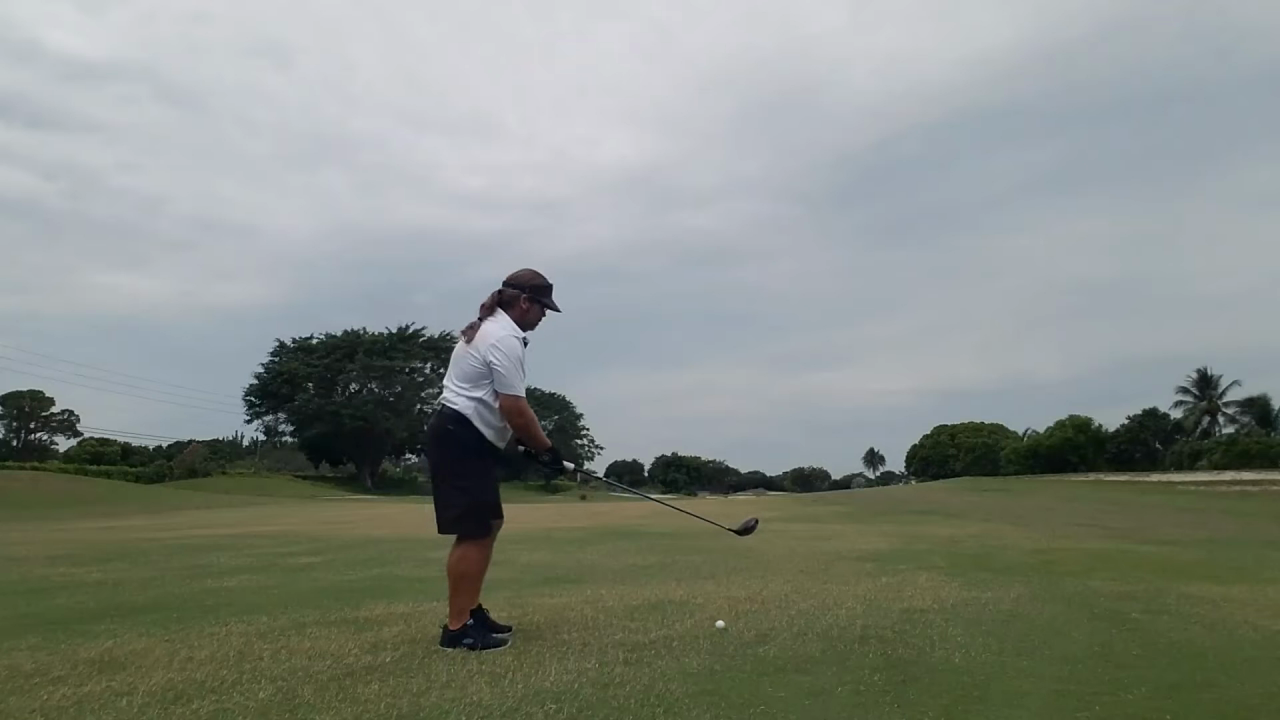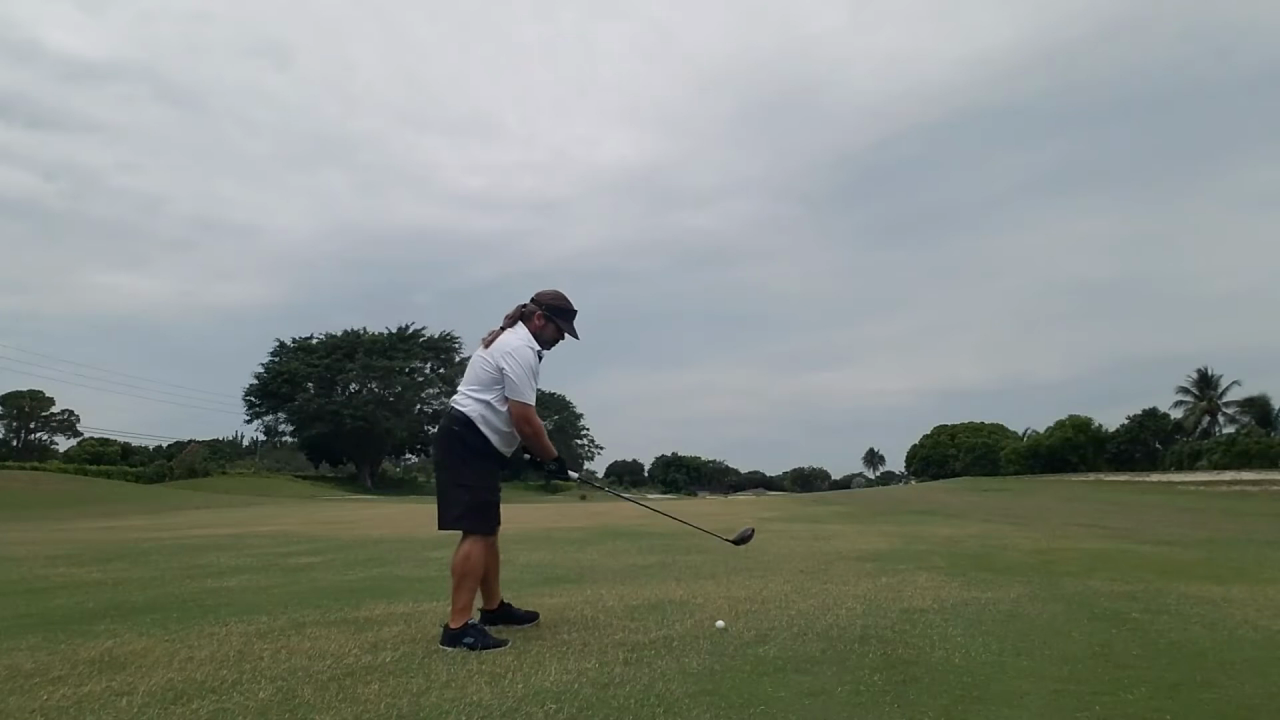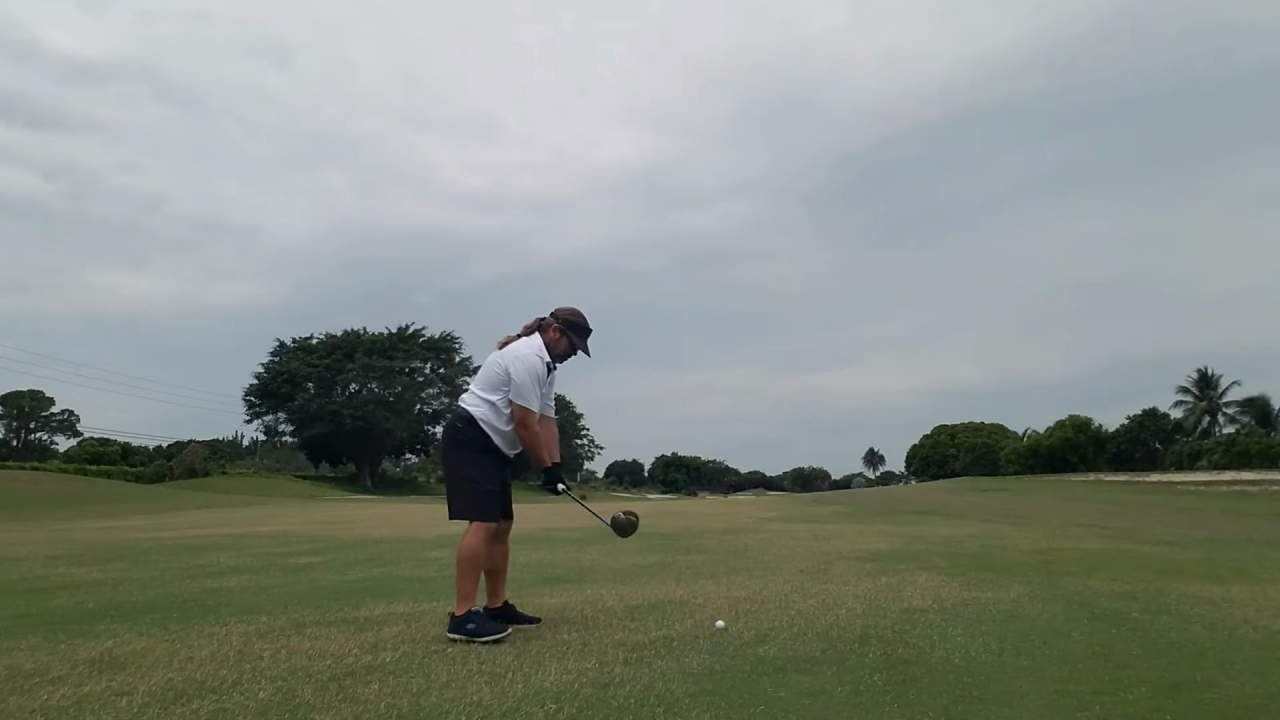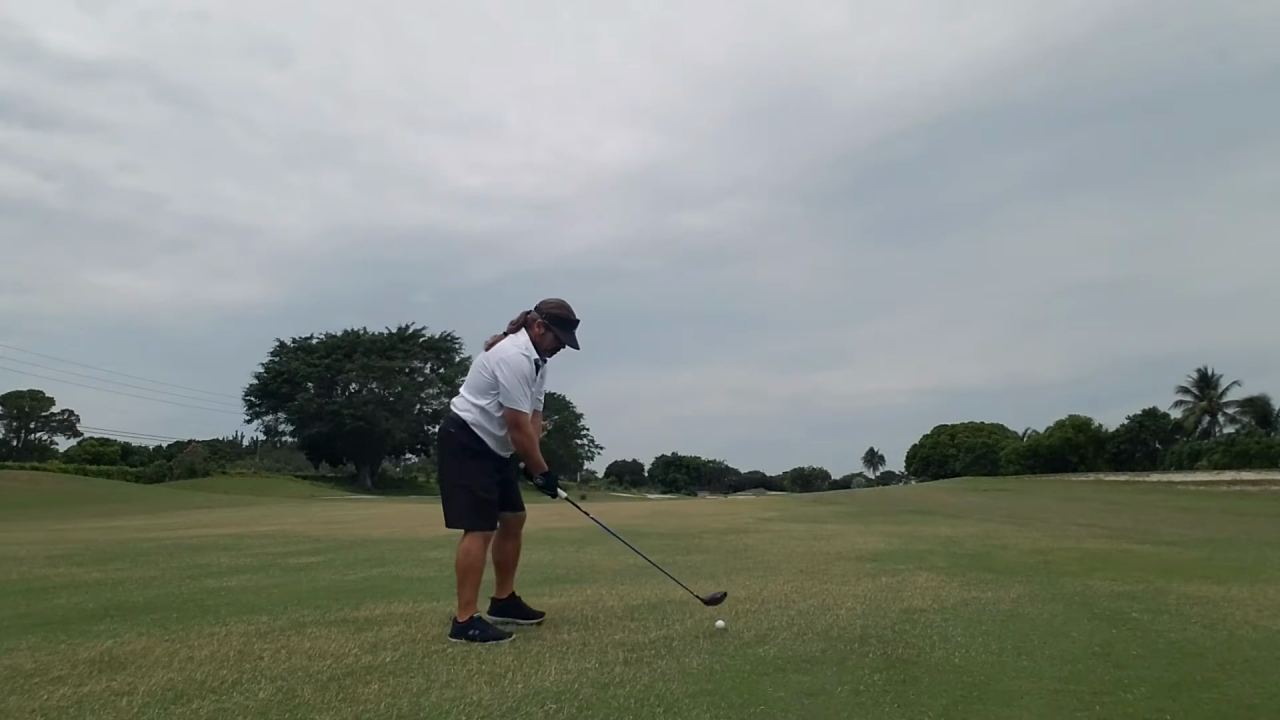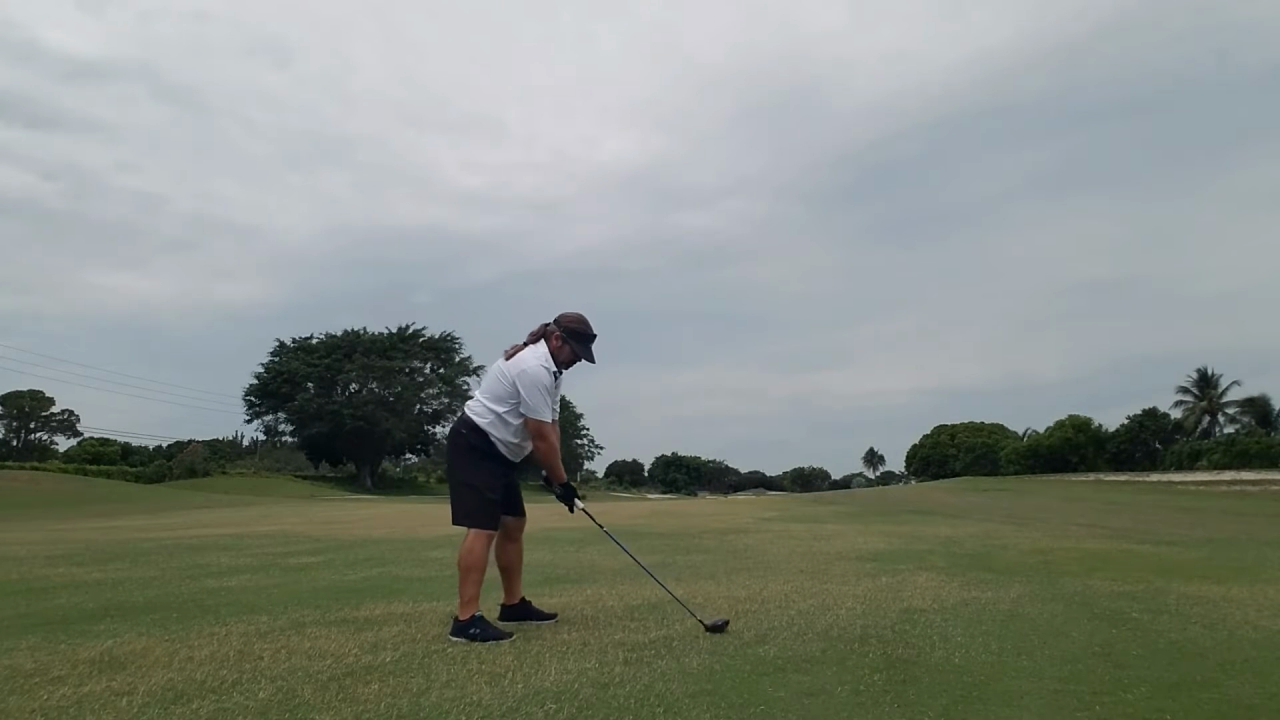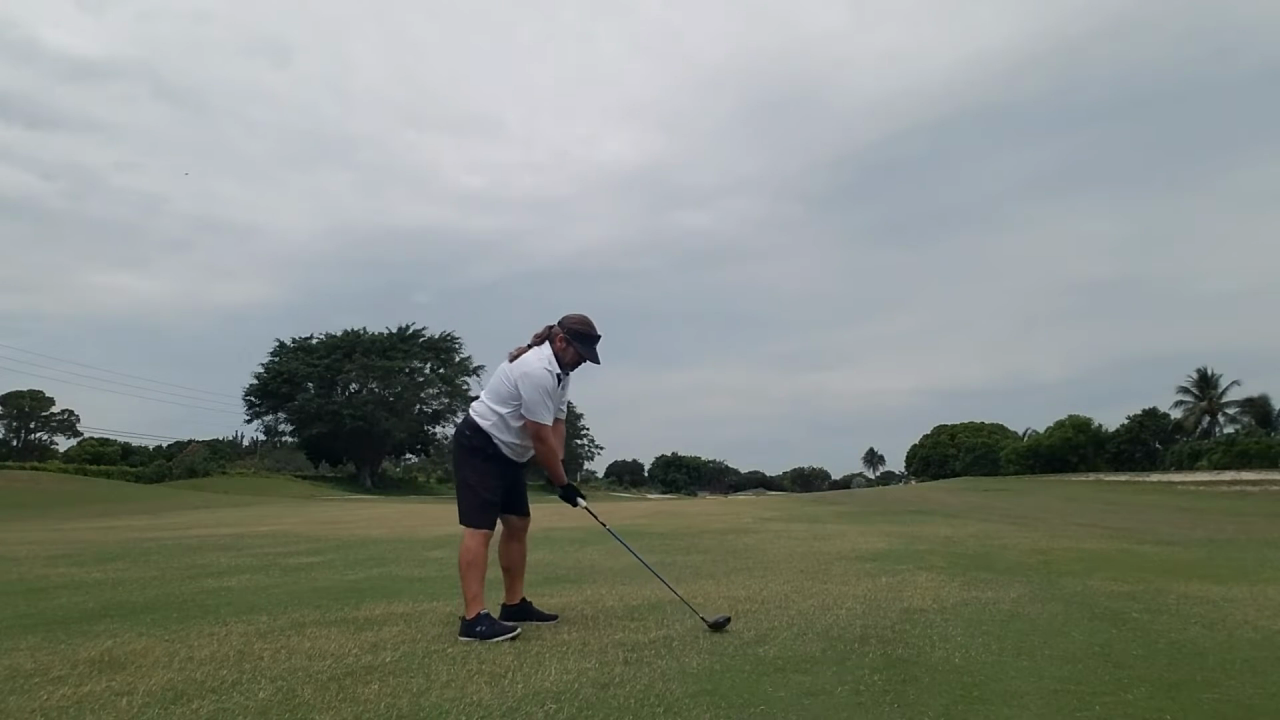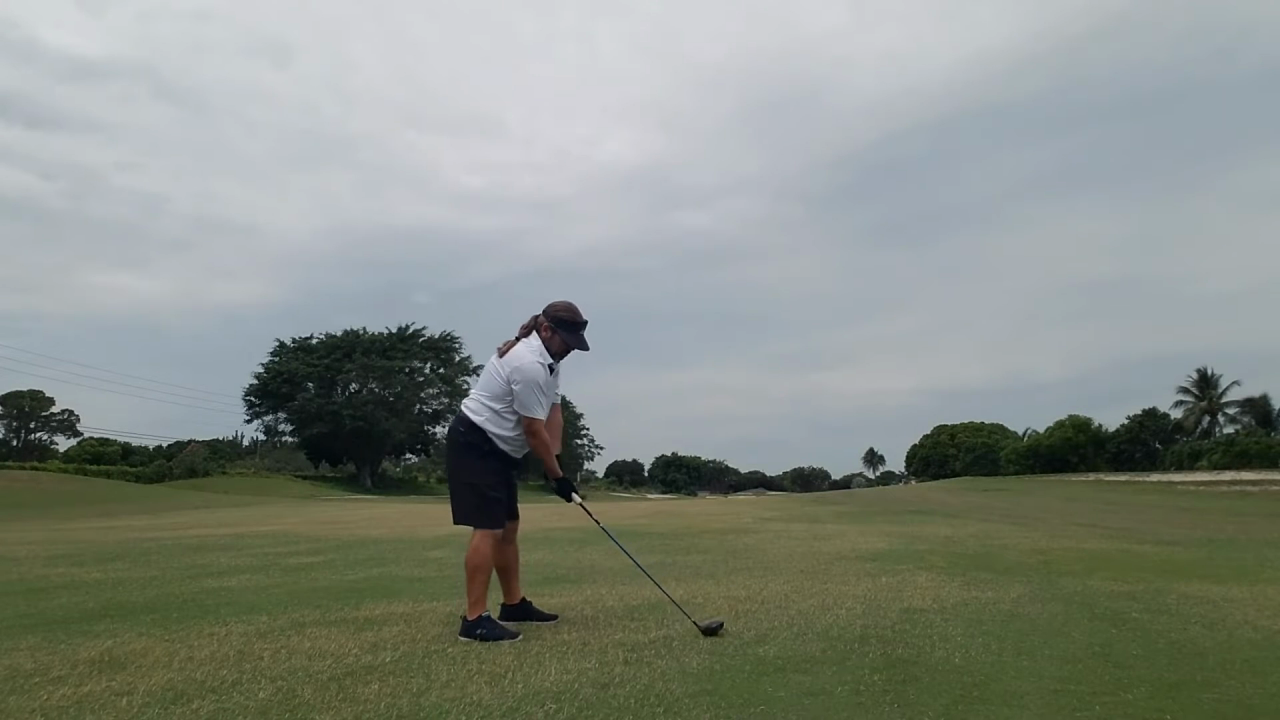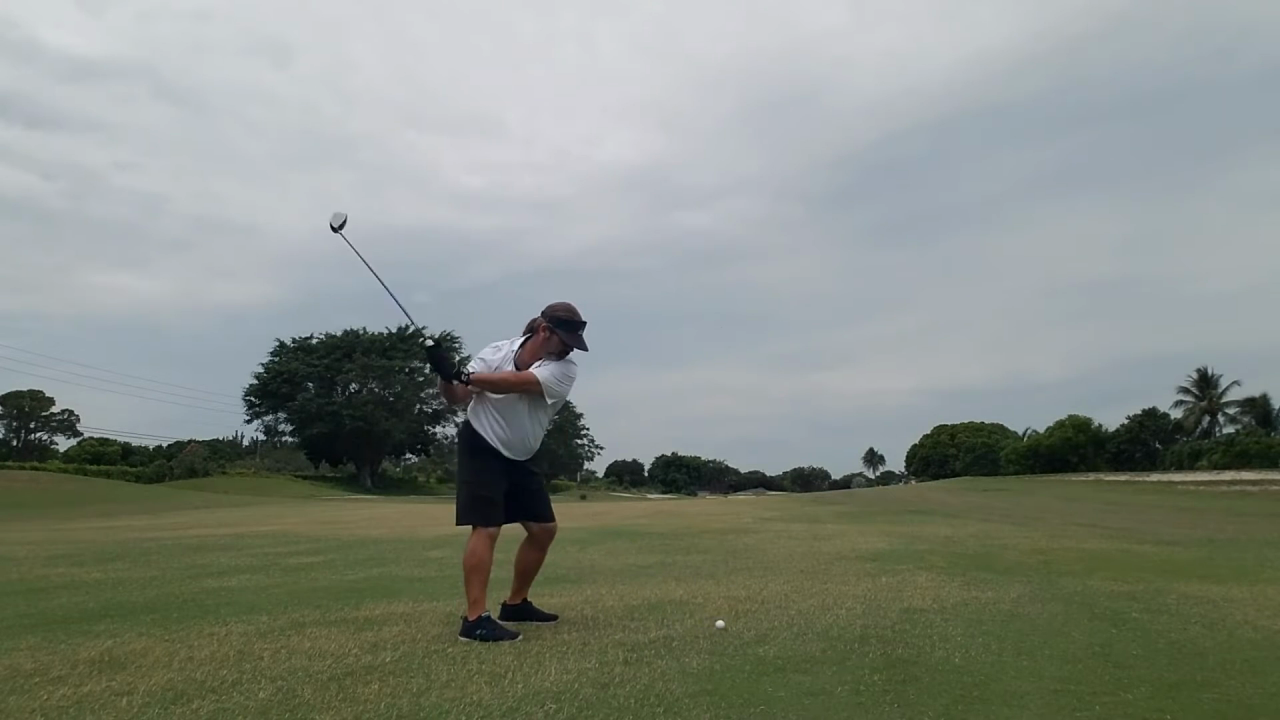
dt=0.5s
person 1, frame 1
left shoulder: (492, 329)
right shoulder: (505, 339)
right elbow: (515, 410)
left wrist: (530, 443)
right wrist: (546, 449)
left hip: (462, 438)
right hip: (464, 441)
left knee: (488, 526)
right knee: (472, 533)
left ankle: (470, 611)
right ankle: (457, 628)
person 1, frame 2
left shoulder: (516, 344)
right shoulder: (520, 350)
left elbow: (518, 416)
right elbow: (524, 419)
left wrist: (538, 453)
right wrist: (553, 458)
left hip: (477, 446)
right hip: (466, 444)
left knee: (488, 530)
right knee: (475, 532)
left ankle: (493, 607)
right ankle: (458, 627)
person 1, frame 3
left shoulder: (543, 363)
right shoulder: (527, 357)
left elbow: (546, 421)
right elbow: (525, 425)
left wrist: (555, 466)
right wrist: (545, 469)
left hip: (491, 447)
right hip: (469, 440)
left knee: (501, 525)
right knee: (482, 523)
left ankle: (496, 606)
right ankle: (464, 615)
person 1, frame 4
left shoulder: (536, 359)
right shoulder: (513, 357)
left elbow: (533, 416)
right elbow: (518, 426)
left wrist: (530, 463)
right wrist: (542, 471)
left hip: (492, 449)
right hip: (467, 445)
left knee: (513, 520)
right knee: (480, 529)
left ankle: (504, 599)
right ankle: (465, 620)
person 1, frame 5
left shoulder: (551, 369)
right shoulder: (534, 368)
left elbow: (551, 426)
right elbow: (541, 437)
left wrist: (552, 474)
right wrist: (561, 482)
left hip: (497, 451)
right hip: (474, 446)
left knee: (513, 525)
right knee: (482, 530)
left ankle: (513, 604)
right ankle: (467, 619)
person 1, frame 6
left shoulder: (559, 370)
right shoulder: (537, 370)
left elbow: (556, 427)
right elbow: (541, 437)
left wrist: (557, 470)
right wrist: (562, 482)
left hip: (504, 453)
right hip: (478, 447)
left knee: (517, 524)
right knee: (480, 528)
left ankle: (514, 603)
right ankle: (473, 618)
person 1, frame 7
left shoulder: (545, 359)
right shoulder: (529, 364)
left elbow: (554, 414)
right elbow: (534, 431)
left wrist: (556, 460)
right wrist: (557, 475)
left hip: (495, 450)
right hip: (474, 446)
left knee: (507, 528)
right knee: (488, 529)
left ankle: (514, 604)
right ankle: (475, 619)
person 1, frame 8
left shoulder: (564, 370)
right shoulder: (498, 352)
left elbow: (517, 382)
right elbow: (455, 397)
left wrist: (467, 376)
right wrist: (448, 375)
left hip: (521, 459)
right hip: (480, 449)
left knee: (544, 529)
right knee: (486, 529)
left ankle: (515, 604)
right ankle: (475, 619)
